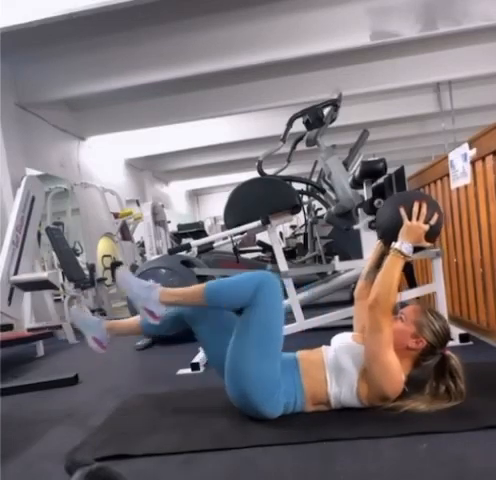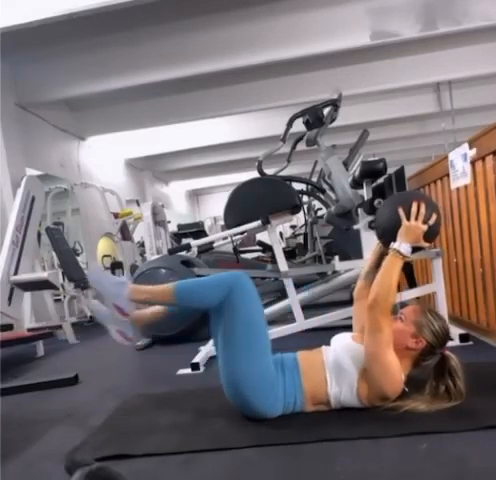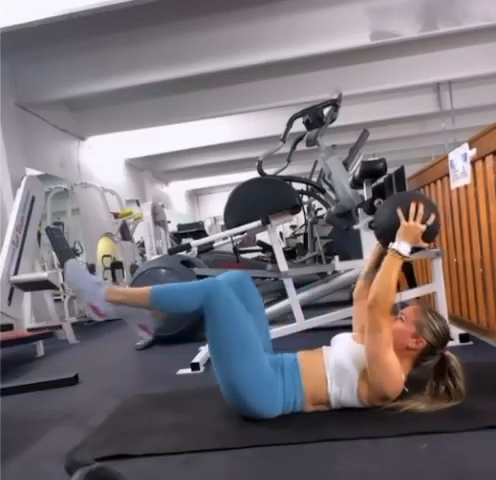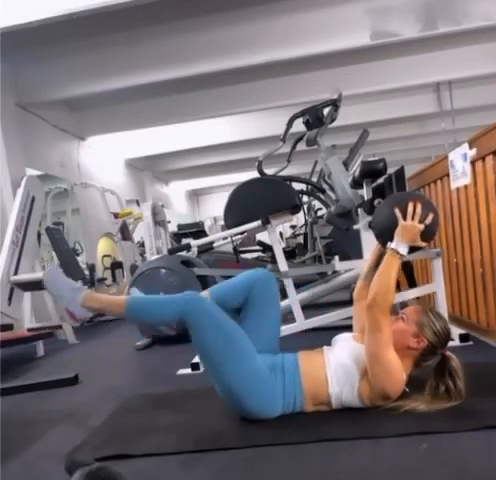
dt=0.1s
person 1, frame 1
left shoulder: (389, 378)
right shoulder: (367, 346)
left elbow: (377, 309)
right elbow: (365, 298)
left wrist: (404, 246)
right wrist: (382, 244)
left hip: (262, 392)
right hip: (266, 375)
left knee: (265, 283)
right knee: (195, 309)
left ankle: (159, 302)
right ankle: (110, 330)
person 1, frame 2
left shoulder: (388, 378)
right shoulder: (369, 348)
left elbow: (376, 309)
right elbow: (362, 296)
left wrist: (402, 247)
right wrist: (384, 244)
left hip: (259, 392)
right hip: (271, 373)
left knee: (235, 283)
right knee: (213, 296)
left ankle: (132, 296)
right ankle: (131, 319)
person 1, frame 3
left shoulder: (389, 378)
right shoulder: (370, 347)
left elbow: (376, 308)
right elbow: (362, 296)
left wrist: (402, 246)
right wrist: (382, 245)
left hip: (261, 392)
right hip: (268, 372)
left knee: (212, 291)
right knee: (236, 282)
left ankle: (107, 295)
right ankle: (158, 316)
person 1, frame 4
left shoulder: (389, 379)
right shoulder: (369, 349)
left elbow: (375, 307)
right elbow: (363, 296)
left wrist: (400, 246)
right wrist: (381, 247)
left hip: (259, 393)
right hip: (268, 368)
left knee: (192, 305)
right knee: (260, 279)
left ankle: (87, 301)
right ankle: (170, 317)
